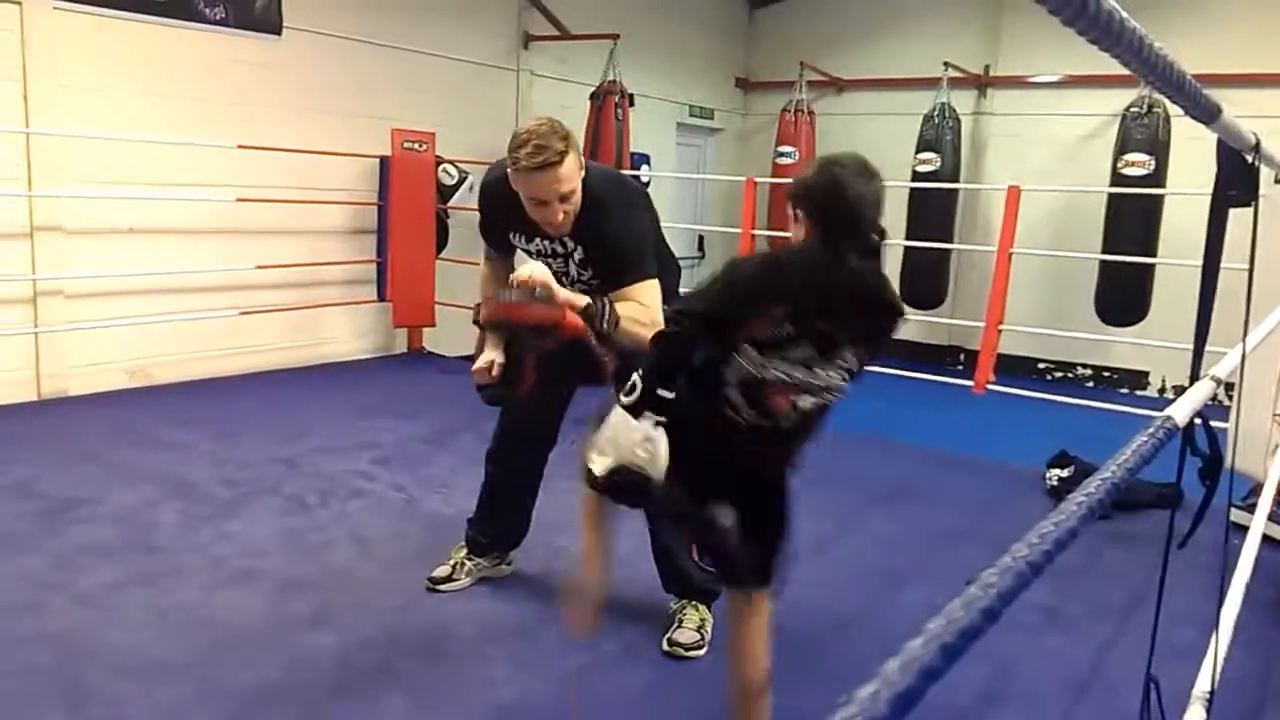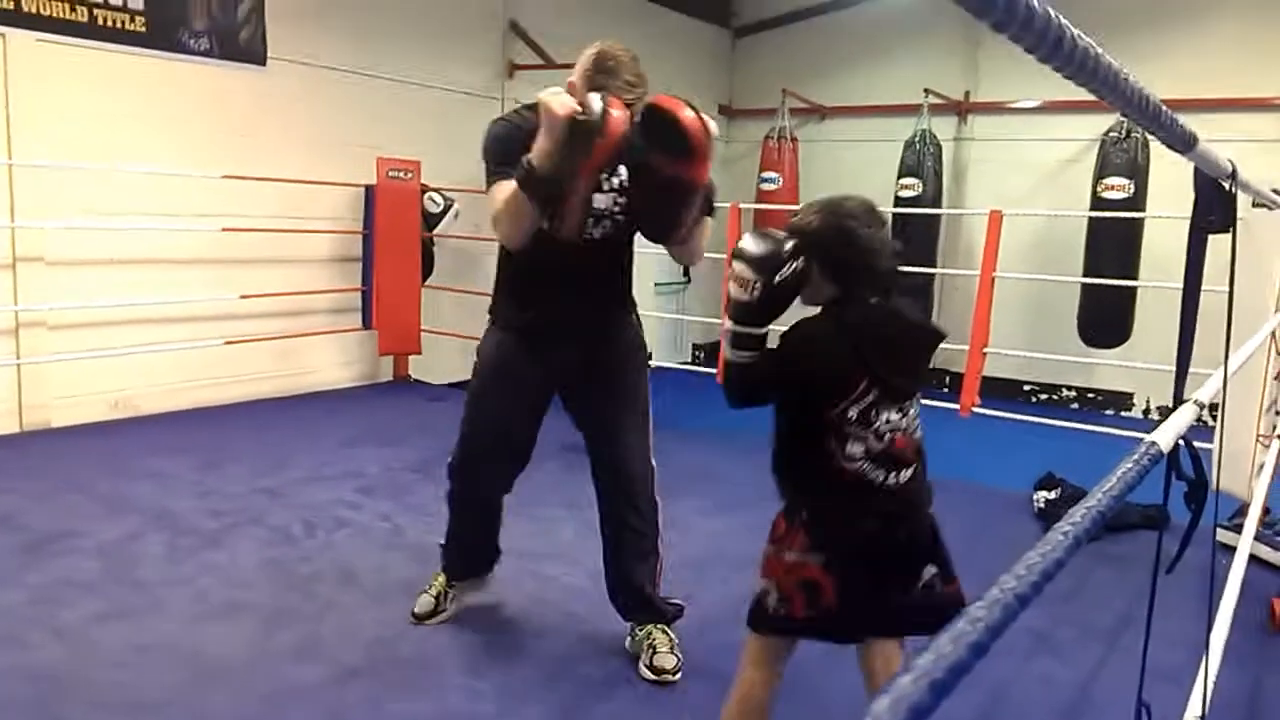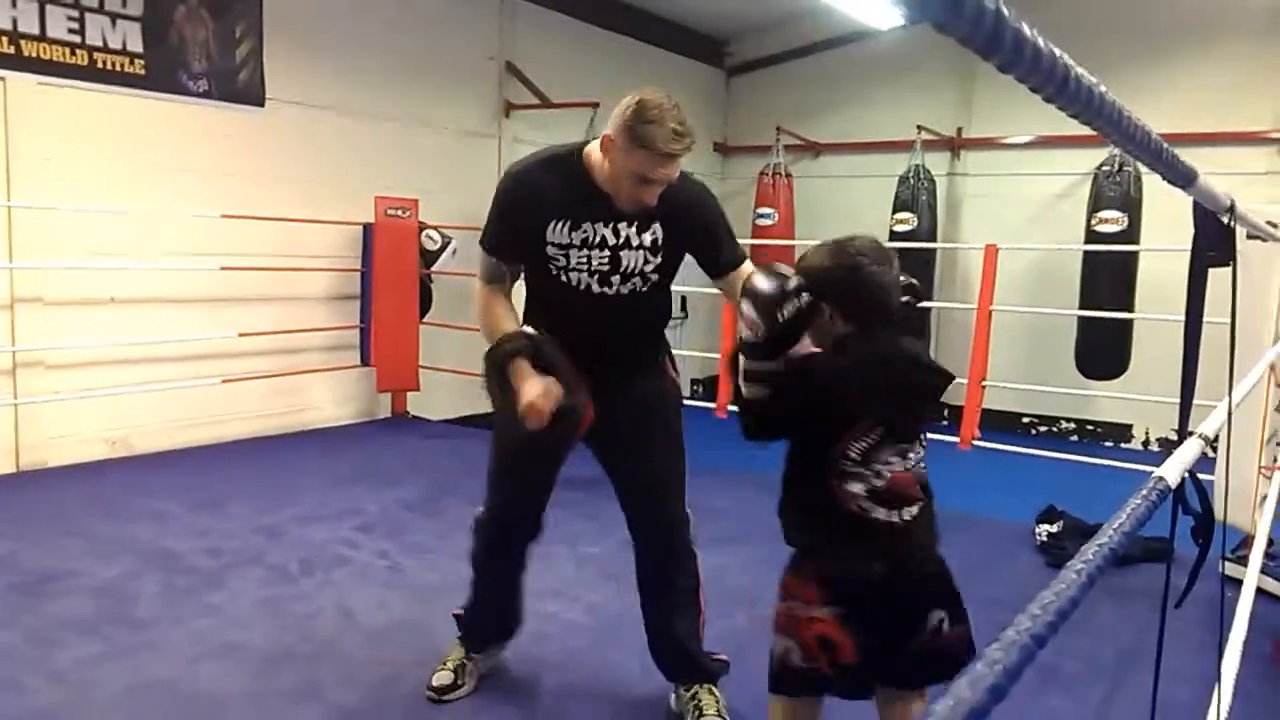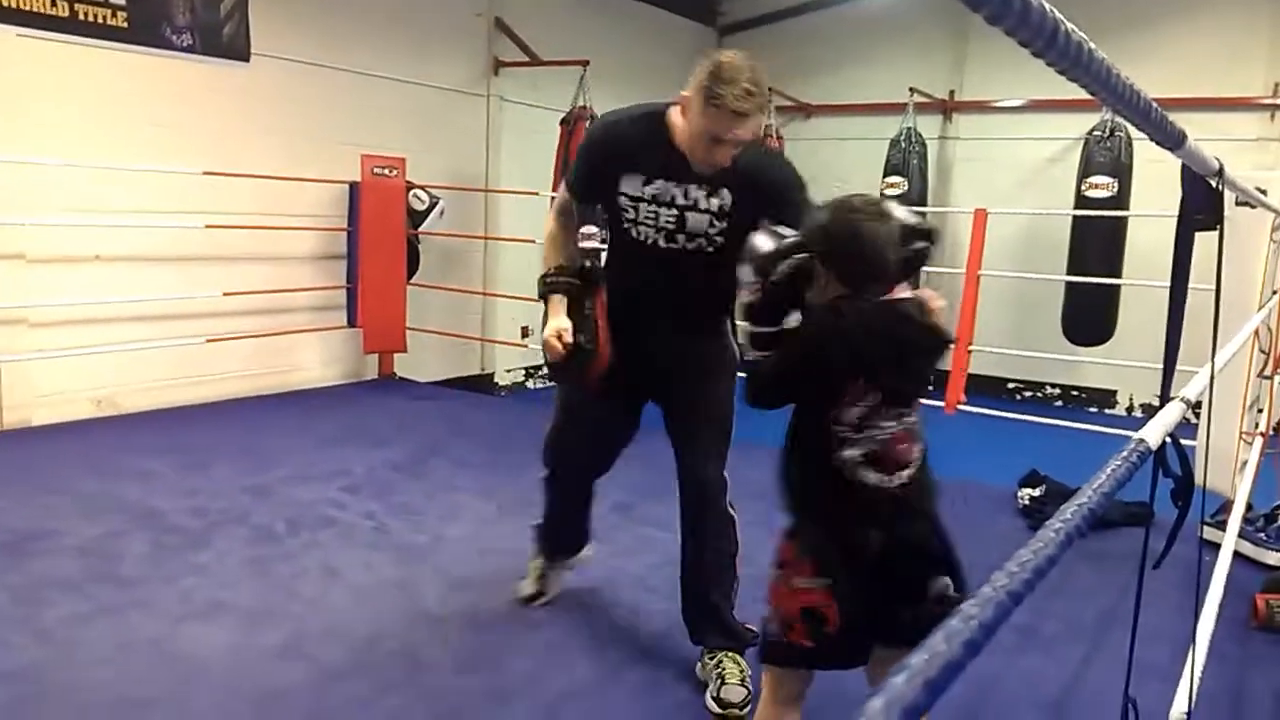
dt=1s
person 1, frame 1
left shoulder: (619, 203)
right shoulder: (496, 191)
left elbow: (645, 326)
right elbow: (497, 265)
left wrist: (564, 297)
right wrist: (495, 341)
left hip: (636, 311)
right hip: (558, 306)
right knee: (519, 429)
left ankle: (692, 596)
right ankle: (488, 549)
person 1, frame 2
left shoulder: (644, 146)
right shoulder: (515, 133)
left elbow: (687, 253)
right elbow: (511, 231)
left wrist: (696, 181)
right wrist: (548, 149)
left hip: (608, 337)
right hip: (521, 332)
left knee: (628, 478)
right knee: (478, 465)
left ankle: (648, 618)
right ankle: (462, 570)
person 1, frame 3
left shoulder: (686, 201)
right shoulder: (532, 184)
left elbow: (741, 280)
right elbow: (493, 284)
right wrist: (521, 371)
left hip: (638, 380)
right hip: (550, 375)
left knee: (663, 528)
right knee: (506, 517)
right ankle: (479, 642)
person 1, frame 4
left shoulder: (766, 170)
right shoulder: (616, 138)
right elbow: (565, 217)
right wrist: (558, 300)
left hip: (700, 340)
right hip: (618, 325)
left knee: (704, 488)
right knee: (572, 453)
left ankle: (720, 643)
right ankle: (557, 548)
person 2, frame 1
left shoulder: (759, 273)
right shoulder: (877, 307)
left elbow: (682, 335)
left wrist: (635, 412)
left hip: (687, 442)
right hip: (756, 474)
left knee: (606, 449)
right knee: (751, 603)
left ankle: (591, 572)
person 2, frame 2
left shoulder: (813, 344)
right shoulder: (905, 330)
left elbow: (741, 386)
left wrist: (746, 313)
left hip: (824, 525)
right hip: (898, 520)
left knee: (765, 651)
right knee: (881, 643)
person 2, frame 3
left shoulder: (824, 376)
right shoulder: (910, 363)
left elbow: (758, 421)
left wrist: (760, 348)
left hip: (835, 571)
right hip: (910, 563)
person 2, frame 4
left shoulder: (821, 334)
right shoulder: (913, 326)
left elbow: (761, 390)
left wrist: (765, 312)
right wrist: (903, 276)
left hip: (831, 541)
right hip: (909, 532)
